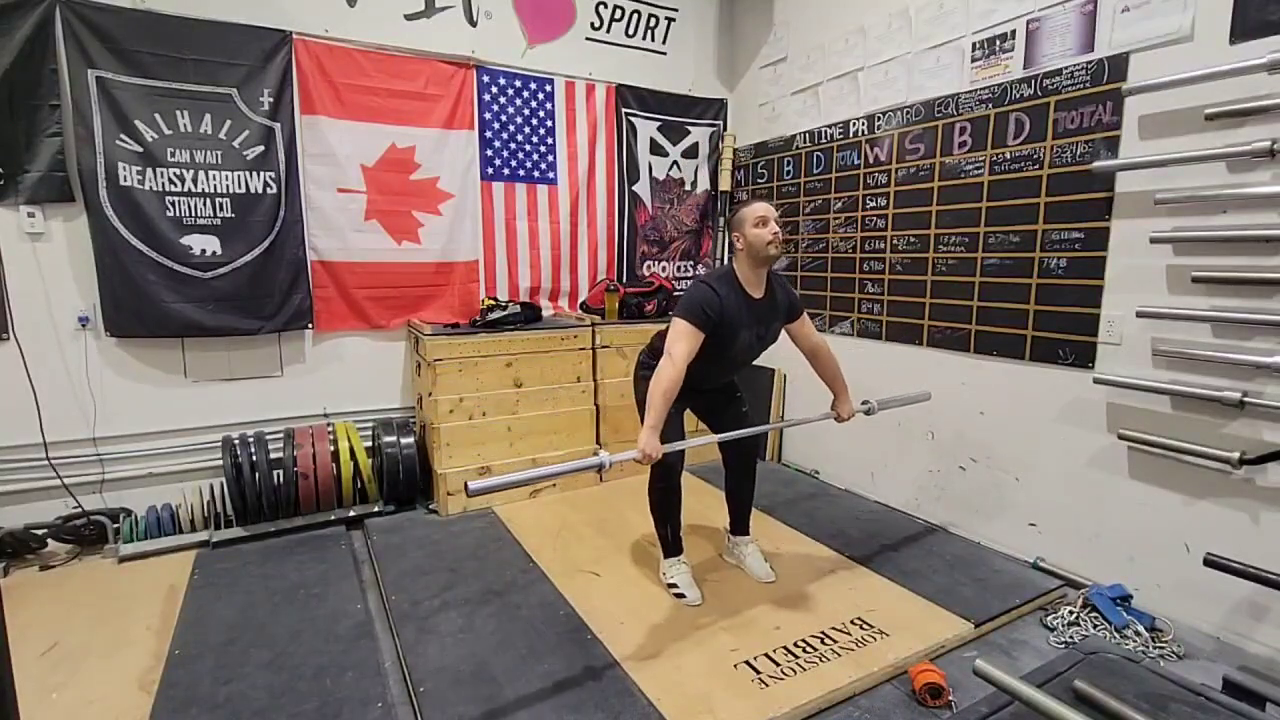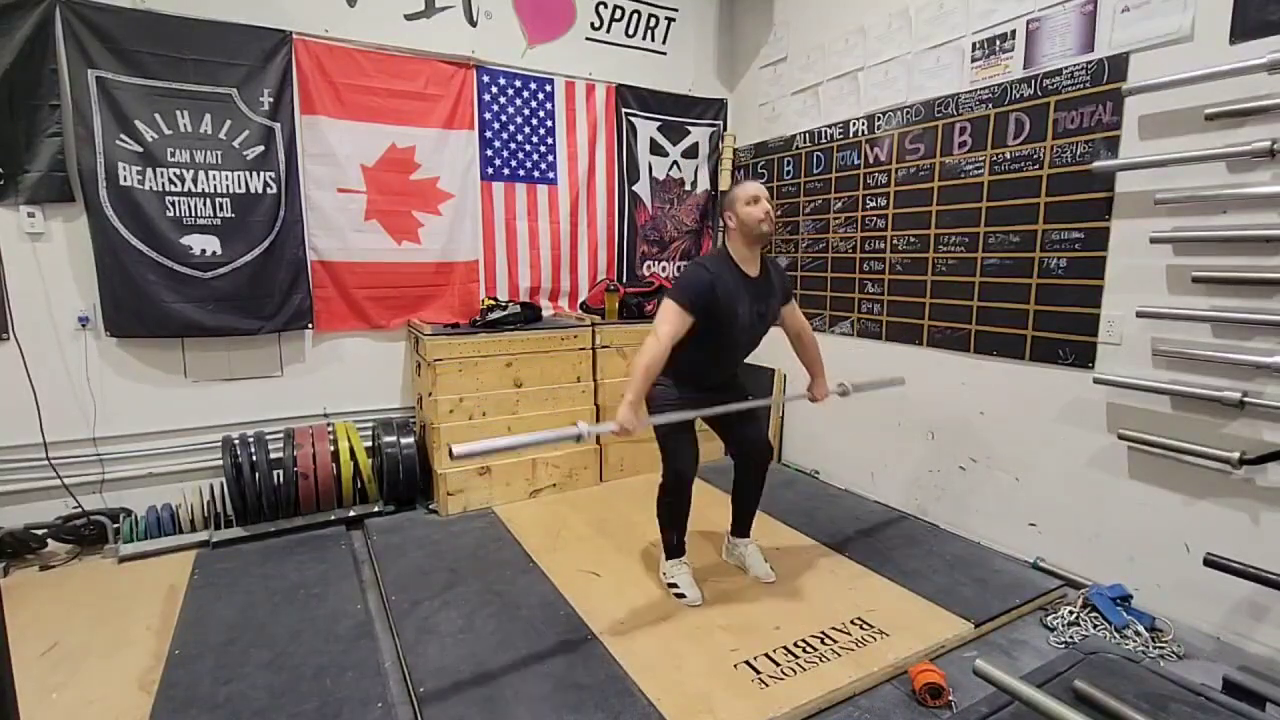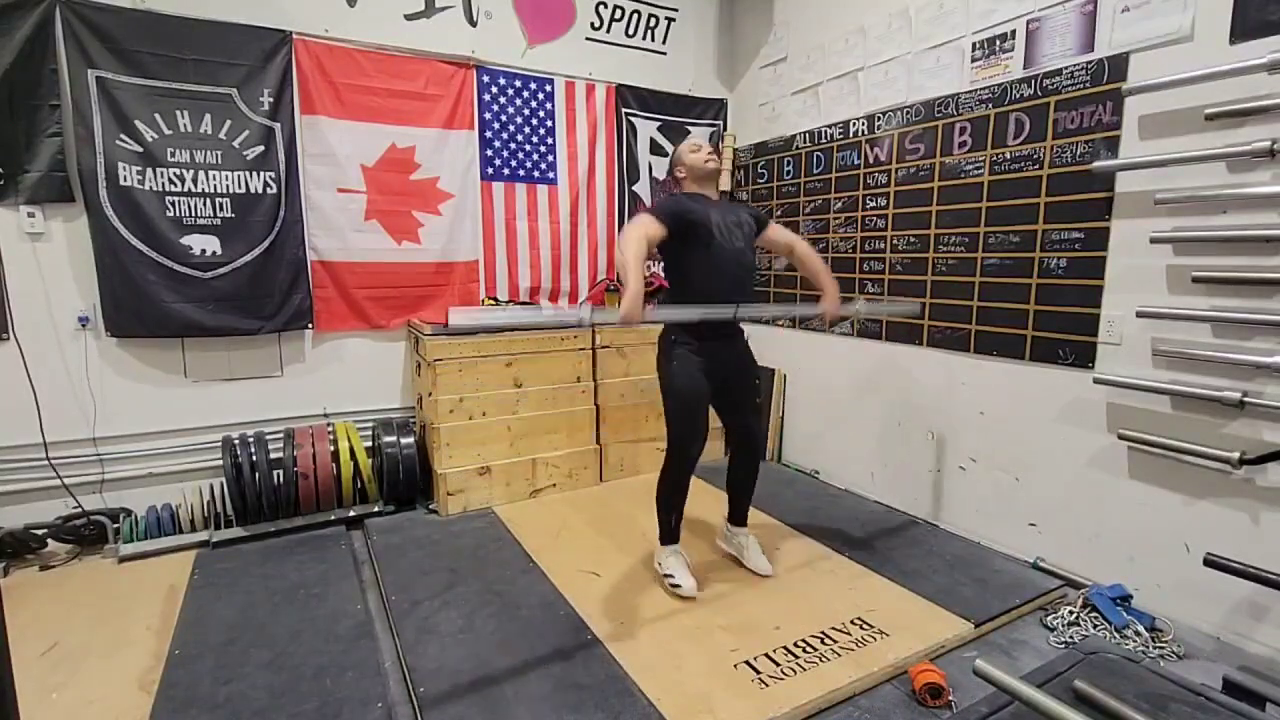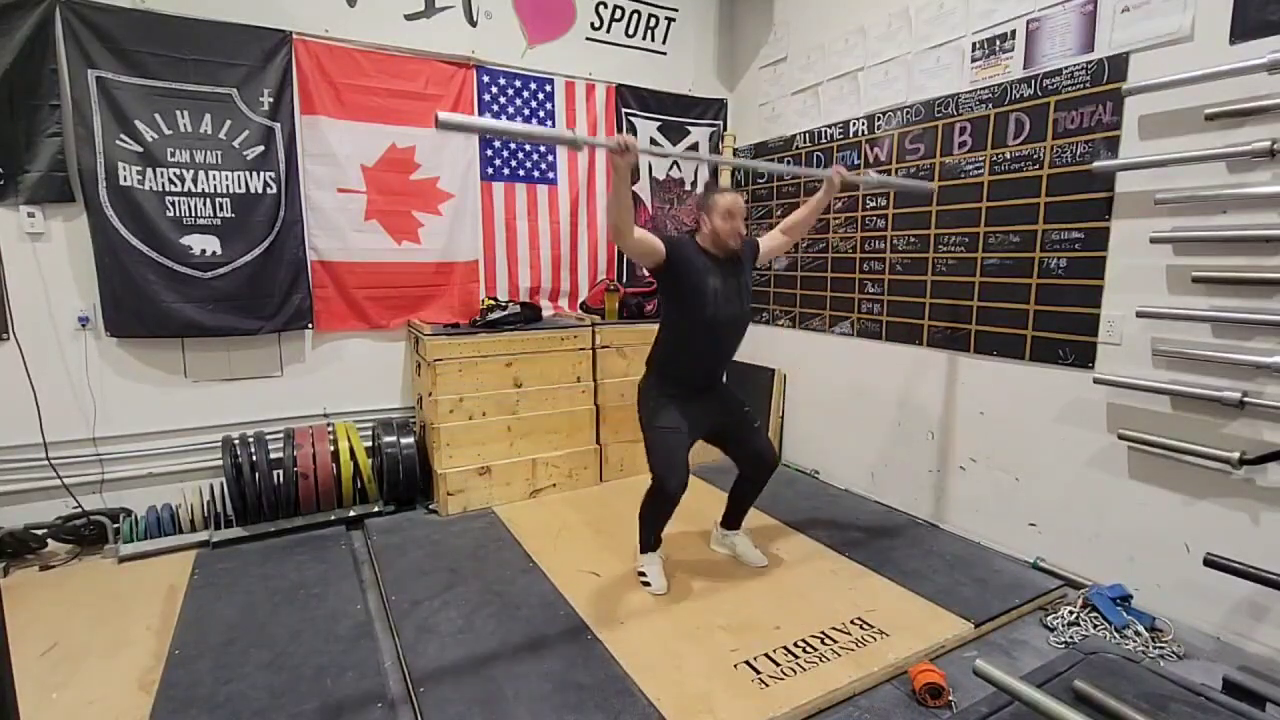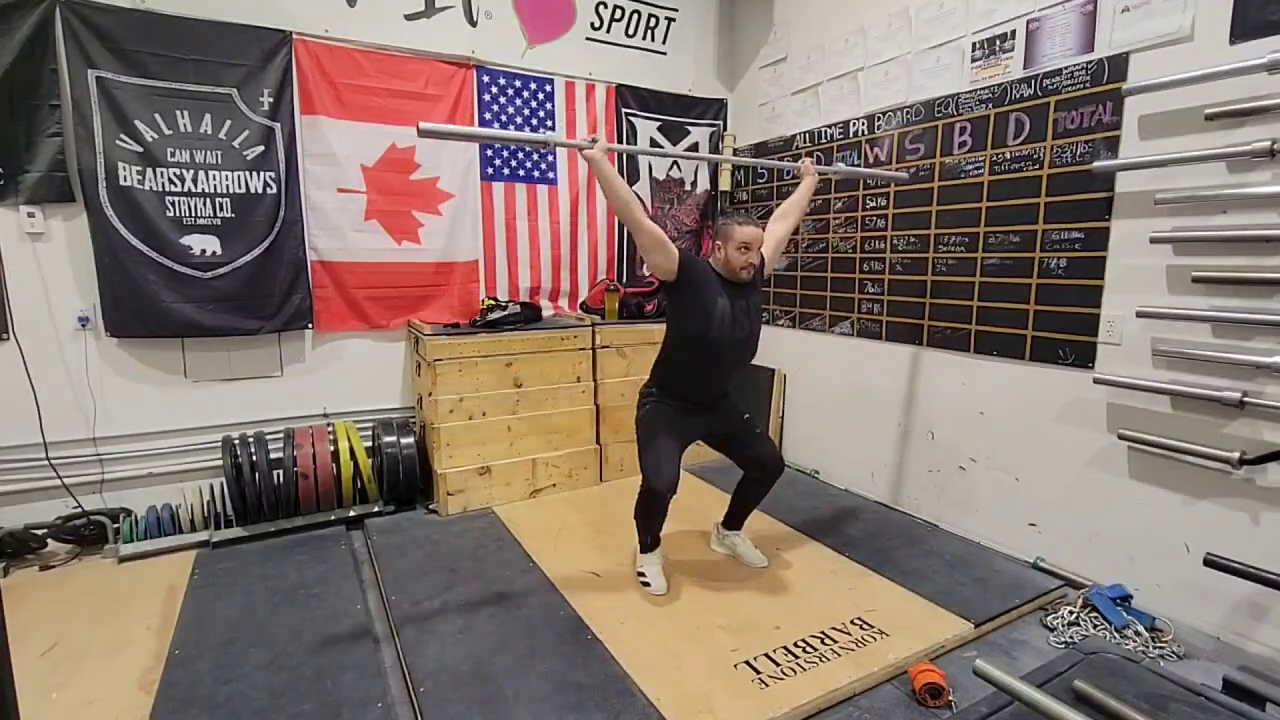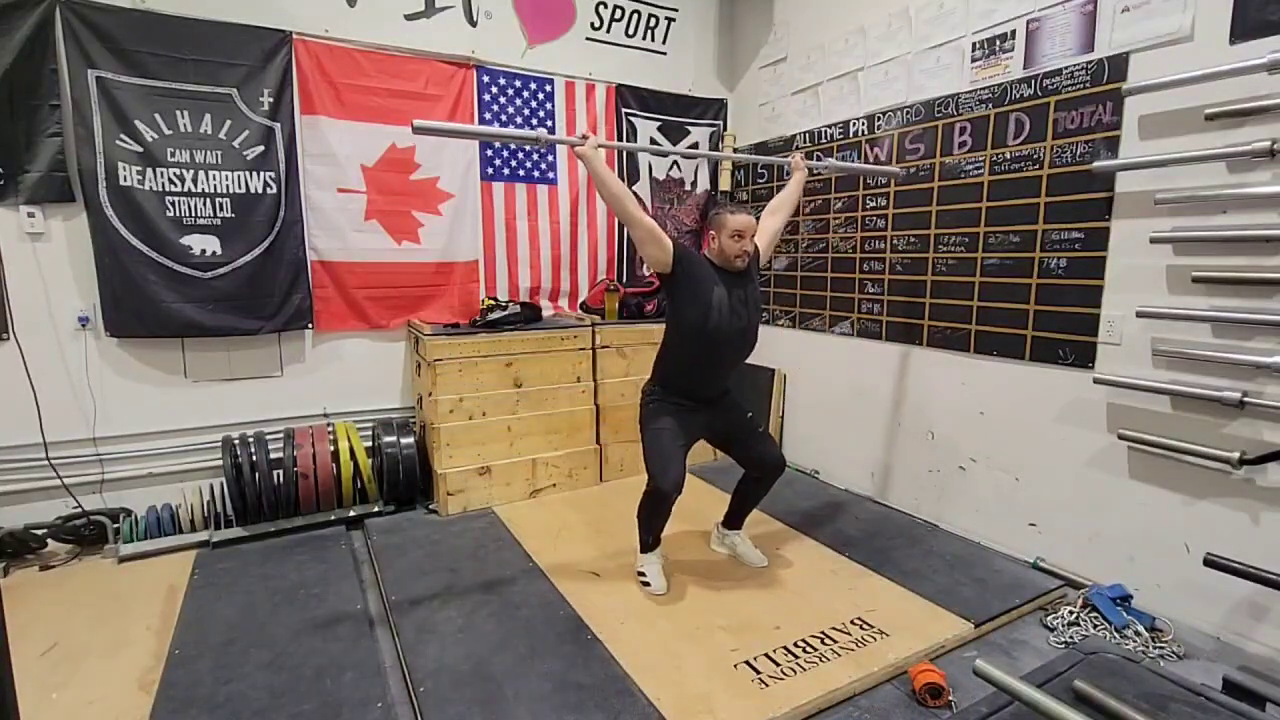
dt=0.2s
person 1, frame 1
left shoulder: (781, 294)
right shoulder: (710, 294)
left elbow: (814, 346)
right elbow: (674, 360)
left wrist: (841, 396)
right wrist: (650, 433)
left hip: (716, 380)
right hip: (663, 375)
left knee: (744, 449)
right knee: (669, 461)
left ankle: (738, 540)
right ankle: (672, 560)
person 1, frame 2
left shoulder: (775, 275)
right shoulder: (705, 276)
left elbow: (801, 331)
right elbow: (661, 337)
left wrist: (818, 378)
right wrist: (631, 406)
left hip: (726, 377)
right hip: (678, 380)
left knee: (756, 452)
right knee: (681, 466)
left ankle: (739, 541)
right ankle: (674, 561)
person 1, frame 3
left shoulder: (741, 213)
right shoulder: (673, 206)
left elbow: (792, 244)
right elbow: (636, 238)
left wrist: (827, 287)
right wrist: (633, 286)
left hip: (732, 345)
right hip: (686, 349)
left knee: (750, 442)
right knee: (686, 448)
left ankle: (737, 532)
right ankle: (669, 548)
person 1, frame 4
left shoulder: (746, 253)
right shoulder: (679, 259)
left elbow: (793, 226)
right elbow: (624, 233)
left wrist: (829, 189)
right wrist: (622, 169)
left hip: (714, 392)
right hip: (667, 396)
left knee: (763, 458)
right knee: (671, 481)
left ankle: (727, 532)
right ankle: (649, 554)
person 1, frame 5
left shoulder: (754, 276)
right shoulder: (689, 277)
left elbow: (783, 222)
right elbow: (639, 222)
left wrist: (809, 180)
right wrist: (599, 163)
left hip: (717, 403)
right hip: (667, 404)
left knee: (767, 463)
right knee: (660, 484)
left ankle: (728, 533)
right ankle: (648, 554)
person 1, frame 6
left shoulder: (750, 266)
right shoulder: (684, 268)
left elbow: (776, 215)
right elbow: (634, 215)
left wrist: (799, 174)
right wrist: (590, 158)
left hip: (720, 400)
right hip: (669, 403)
left knee: (769, 462)
right knee: (666, 483)
left ankle: (728, 532)
right ankle: (648, 553)
